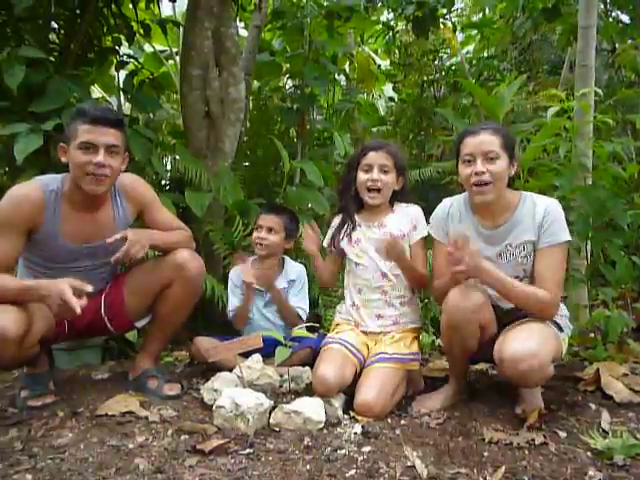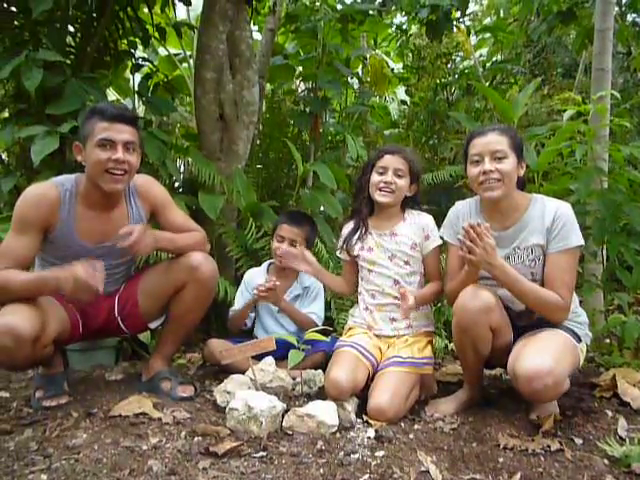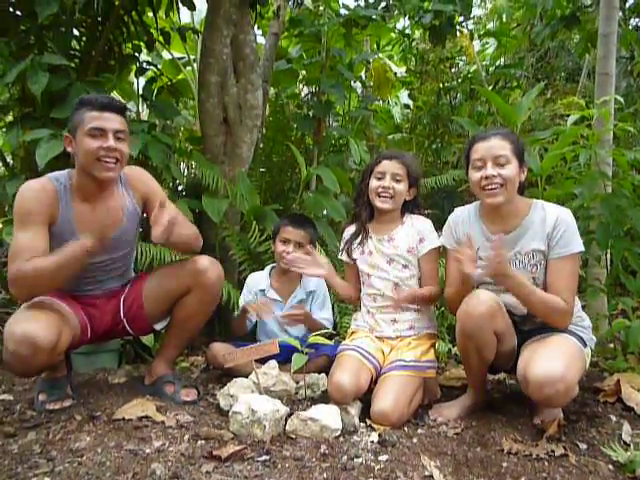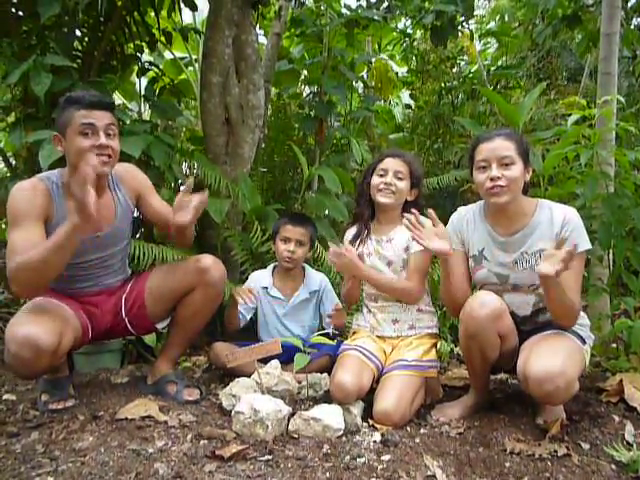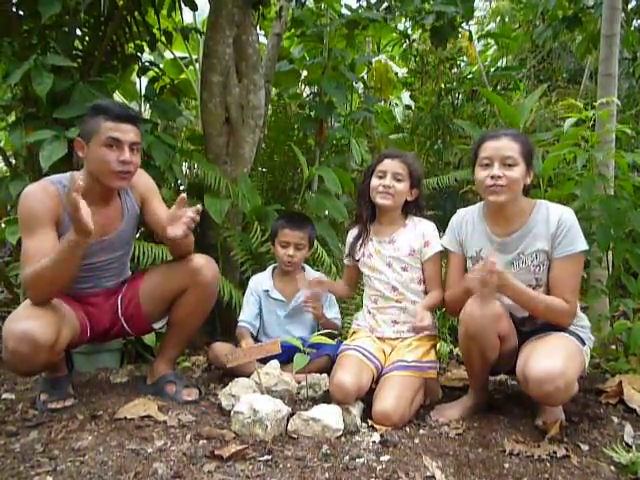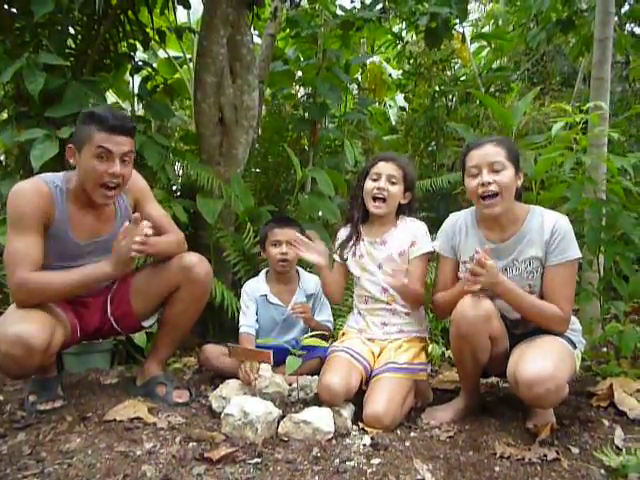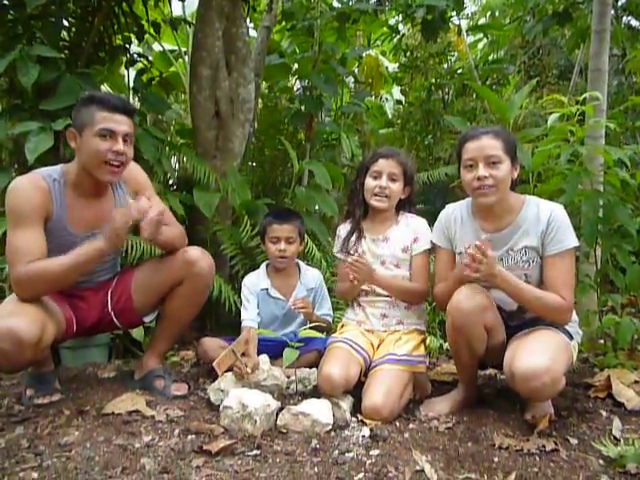
dt=0.7s
person 1, frame 1
left shoulder: (131, 189)
right shoulder: (27, 199)
left elbow: (186, 239)
left wrist: (148, 237)
right wrist: (46, 290)
left hip: (108, 300)
right hip: (44, 307)
left knee: (189, 264)
left ankle: (144, 365)
right ankle: (37, 364)
person 1, frame 2
left shoulder: (145, 190)
right shoulder: (43, 198)
left elbow: (201, 241)
left wrist: (157, 239)
right wrist: (59, 279)
left hip: (122, 301)
right hip: (60, 304)
left knee: (202, 267)
left ankle: (157, 367)
right ankle: (52, 364)
person 1, frame 3
left shoulder: (136, 180)
right shoulder: (39, 193)
left elbow: (194, 244)
left wrist: (171, 231)
right wrist: (91, 243)
left hip: (124, 299)
right hip: (64, 304)
left knee: (207, 271)
right knee: (26, 344)
left ankle: (160, 369)
right ankle: (57, 369)
person 1, frame 4
left shoulder: (128, 177)
right shoulder: (31, 193)
left elbow: (182, 239)
right elbow: (21, 284)
left wrist: (182, 221)
right wrist: (79, 220)
left hip: (123, 298)
right hip: (64, 305)
left knee: (210, 271)
right knee: (28, 346)
left ankle: (163, 370)
right ankle: (57, 371)
person 1, frame 5
left shoulder: (138, 182)
right shoulder: (42, 196)
left elbow: (184, 248)
right elbow: (35, 287)
left wrist: (177, 234)
right wrist: (80, 236)
left hip: (123, 299)
right hip: (66, 305)
left knee: (203, 270)
left ankle: (161, 369)
right ankle: (57, 371)
person 1, frame 6
left shoulder: (132, 185)
right shoulder: (32, 194)
left elbow: (178, 241)
left wrist: (147, 245)
right wrist: (111, 267)
left hip: (113, 300)
right hip: (55, 306)
left knee: (196, 268)
left ankle: (152, 370)
right ankle: (46, 373)
person 1, frame 7
left shoulder: (130, 176)
right shoulder: (31, 189)
left elbow: (179, 241)
left wrist: (157, 234)
right wrist: (104, 243)
left hip: (112, 292)
right hip: (52, 299)
left knee: (198, 263)
left ankle: (150, 364)
right ankle: (42, 367)
person 2, frame 1
left shoulder: (545, 211)
right shoulder: (448, 212)
left elbow: (548, 305)
right elbow: (440, 295)
left wrist: (484, 270)
right wrist: (458, 274)
left hip: (536, 320)
right hip: (476, 326)
left knee: (520, 359)
right knee: (463, 298)
left ankle: (529, 385)
right ankle: (456, 384)
person 2, frame 2
left shoulder: (556, 214)
right shoulder: (460, 214)
left elbow: (559, 309)
right elbow: (453, 299)
left wrist: (496, 265)
right wrist: (474, 267)
left hip: (553, 326)
right hip: (492, 329)
left knee: (534, 376)
right knee: (473, 299)
left ankle: (546, 391)
right ankle: (471, 389)
person 2, frame 3
left shoulder: (556, 220)
right shoulder: (459, 221)
left elbow: (561, 316)
right elbow: (454, 305)
left wrist: (509, 276)
right wrist: (462, 275)
left hip: (556, 330)
right hip: (495, 335)
left knee: (546, 382)
right knee: (479, 304)
left ankle: (548, 398)
right ankle: (475, 393)
person 2, frame 4
left shoulder: (562, 219)
right shoulder: (463, 220)
left elbow: (568, 317)
right elbow: (455, 307)
left wrist: (551, 278)
right wrist: (447, 259)
left hip: (553, 328)
right hip: (492, 335)
left knee: (546, 380)
right knee: (482, 306)
left ankle: (550, 396)
right ankle: (477, 393)
person 2, frame 5
left shoulder: (559, 220)
right shoulder: (463, 221)
left elbow: (566, 314)
right elbow: (453, 306)
left wrist: (508, 285)
right wrist: (468, 286)
left hip: (555, 330)
right hip: (494, 336)
left knee: (545, 380)
right knee: (480, 306)
left ankle: (551, 397)
right ankle: (476, 394)
person 2, frame 6
left shoulder: (553, 227)
right shoulder: (455, 226)
left elbow: (559, 320)
right elbow: (440, 306)
left wrist: (498, 283)
right wrist: (466, 287)
left hip: (546, 335)
right hip: (485, 340)
left knee: (536, 382)
right knee: (472, 307)
left ankle: (542, 400)
right ankle: (468, 397)
person 2, frame 7
left shoulder: (549, 216)
right shoulder: (451, 218)
left elbow: (562, 312)
right elbow: (442, 300)
left wrist: (500, 275)
right wrist: (457, 275)
left hip: (544, 325)
right hip: (481, 330)
left knee: (532, 376)
right knee: (467, 298)
left ankle: (540, 390)
right ankle: (466, 388)
person 3, frame 1
left shoulder: (409, 216)
right shoulder: (343, 223)
left elbow: (421, 283)
right elbow: (329, 281)
left wrist: (401, 257)
right wrist: (313, 251)
left hip: (398, 327)
right hip: (352, 321)
left knee: (367, 406)
right knee: (324, 384)
left ankle: (403, 376)
right ankle: (369, 370)
person 3, frame 2
left shoulder: (422, 224)
right shoulder: (354, 230)
left elbow: (437, 283)
left wrist: (416, 298)
right wrist: (315, 269)
left hip: (410, 331)
right hip: (364, 326)
left knee: (381, 409)
right knee: (337, 387)
left ankle: (416, 379)
right ankle: (378, 375)
person 3, frame 3
left shoulder: (420, 228)
right shoulder: (354, 234)
left elbow: (433, 291)
right elbow: (355, 294)
left wrist: (410, 296)
right wrist: (326, 274)
left hip: (412, 334)
right hip: (367, 330)
left knee: (386, 414)
right knee: (341, 390)
left ankle: (417, 383)
right ankle: (385, 379)
person 3, frame 4
right shoulder: (355, 234)
left elbow: (413, 293)
right elbow: (350, 300)
left wrist: (359, 268)
right wrist: (351, 276)
left hip: (415, 333)
right hip: (370, 330)
left knee: (388, 414)
right knee: (343, 389)
left ankle: (421, 383)
right ankle: (385, 379)
person 3, frame 5
left shoulder: (424, 231)
right shoulder: (357, 235)
left elbow: (436, 292)
right elbow: (350, 287)
left wrist: (425, 308)
right wrist: (326, 284)
left hip: (415, 335)
right hip: (369, 329)
left knee: (386, 415)
right knee: (342, 391)
left ankle: (422, 384)
right ankle: (393, 378)
person 3, frame 6
left shoulder: (414, 231)
right shoulder: (348, 235)
left elbow: (418, 298)
right elbow: (336, 295)
left wrist: (405, 287)
right wrist: (323, 266)
left hip: (403, 335)
right hip: (359, 331)
left knee: (377, 417)
right knee: (331, 390)
left ankle: (411, 386)
right ankle: (381, 381)
person 3, frame 7
left shoulder: (415, 227)
right shoulder: (348, 230)
left elbow: (421, 292)
right elbow: (345, 295)
left wrist: (376, 279)
right wrist: (349, 283)
left hip: (403, 329)
right hip: (358, 324)
left knee: (377, 409)
right knee: (331, 381)
left ankle: (411, 377)
right ankle: (379, 372)
person 4, frame 1
left shoulder: (297, 272)
right shoulder: (238, 273)
left elbow: (296, 324)
right elbow: (238, 325)
left wrist: (272, 289)
right wrist: (248, 289)
left hip: (287, 346)
left knee: (314, 343)
right knee: (199, 345)
person 4, frame 2
left shoulder: (311, 279)
right shoulder: (253, 277)
left elbow: (312, 328)
right elbow: (234, 326)
left wrist: (281, 303)
right wrist: (254, 301)
left hip: (299, 349)
left knee: (329, 346)
right knee: (212, 347)
person 4, frame 3
left shoulder: (315, 283)
right shoulder: (255, 281)
right elbow: (238, 331)
left wrist: (308, 321)
right wrist: (245, 311)
left hip: (304, 353)
left knee: (333, 350)
right knee: (215, 351)
person 4, frame 4
left shoulder: (319, 282)
right shoulder: (257, 279)
left elbow: (337, 327)
right elbow: (231, 327)
left wrist: (339, 321)
right wrist: (234, 300)
left hip: (307, 352)
left knee: (337, 349)
right knee: (218, 351)
person 4, frame 5
right shoulder: (258, 282)
left elbow: (334, 330)
right elbow: (245, 325)
left wrist: (321, 318)
right wrist: (245, 339)
left hip: (306, 352)
left knee: (337, 349)
right knee: (217, 350)
person 4, frame 6
left shoulder: (313, 284)
right shoulder: (252, 288)
left elbow: (327, 333)
right elbow: (246, 331)
left wrist: (311, 322)
right wrist: (249, 360)
right knee: (208, 353)
right ankle: (282, 377)
person 4, frame 7
left shoulder: (313, 278)
right shoulder: (252, 281)
left elbow: (326, 326)
right elbow: (249, 326)
left wrist: (311, 317)
right wrist: (251, 357)
left hip: (298, 347)
right hip: (261, 346)
left knee: (327, 345)
right knee: (206, 346)
